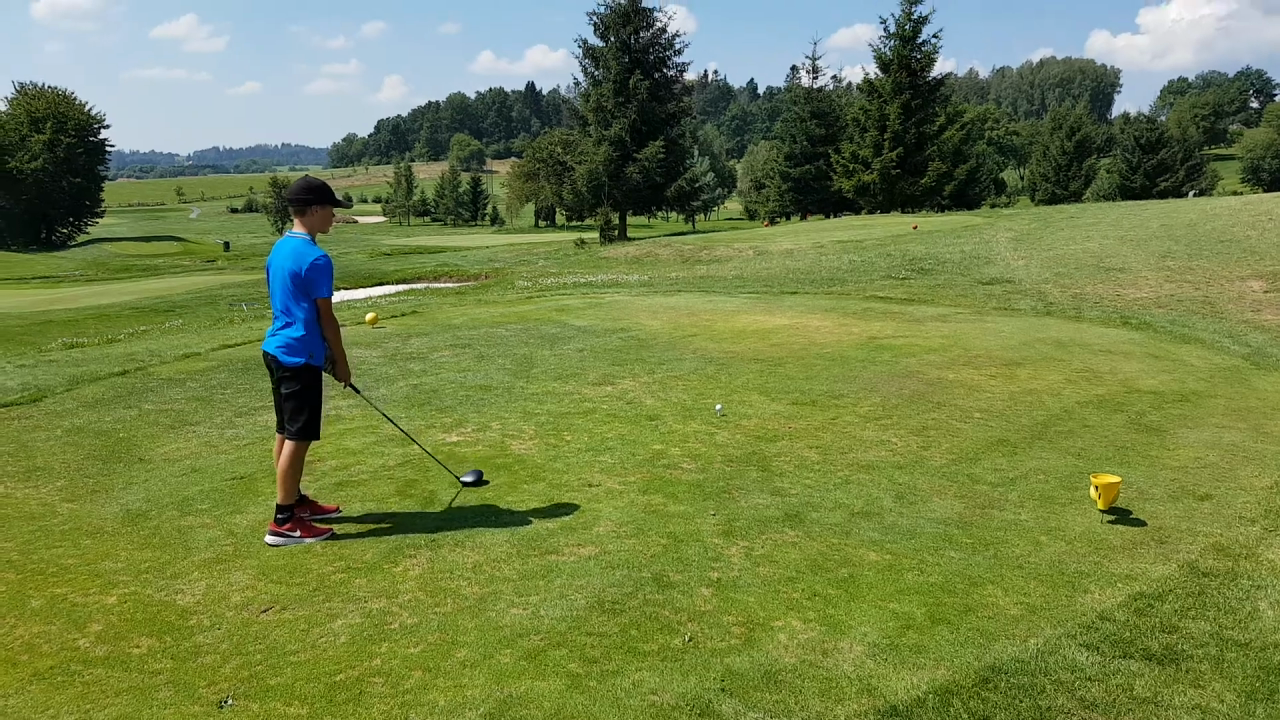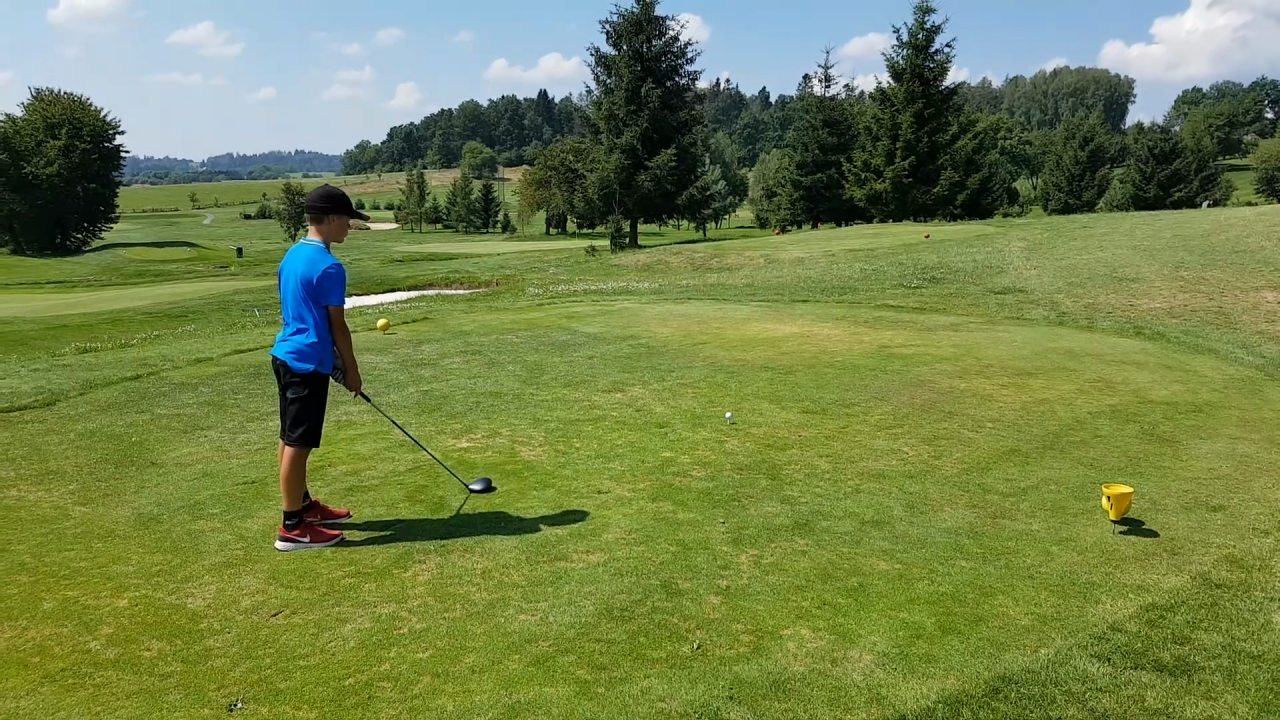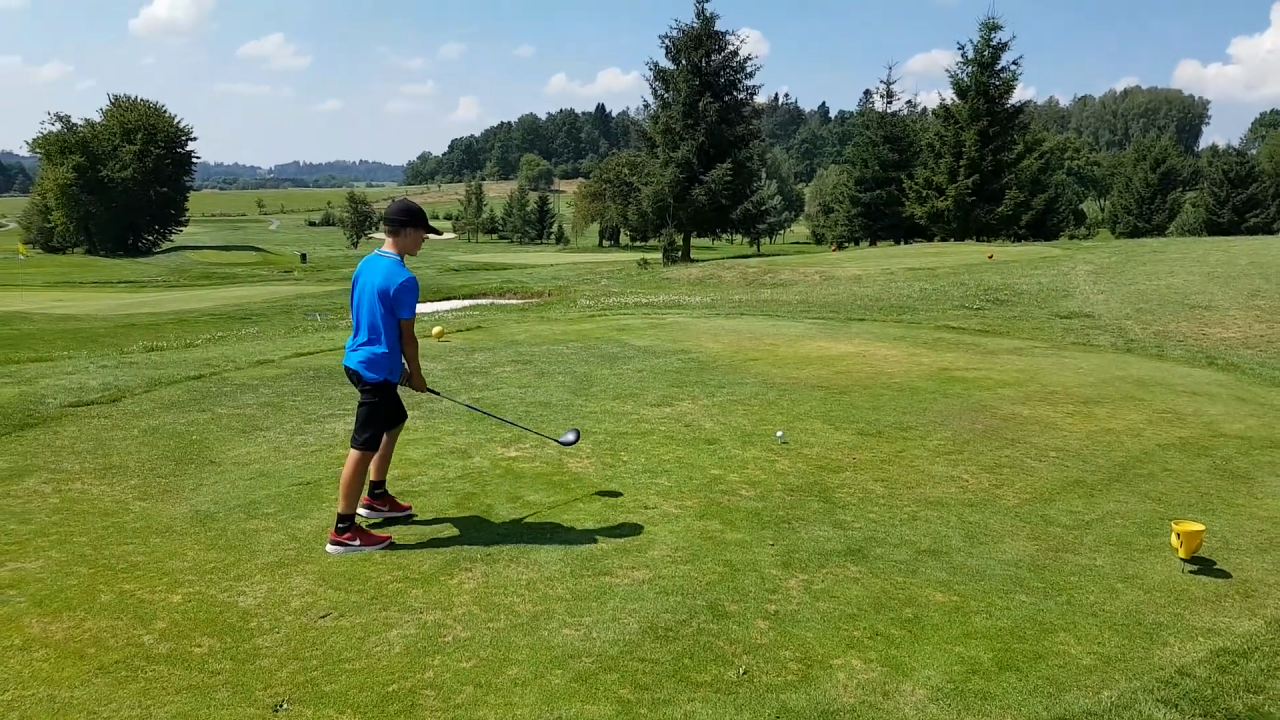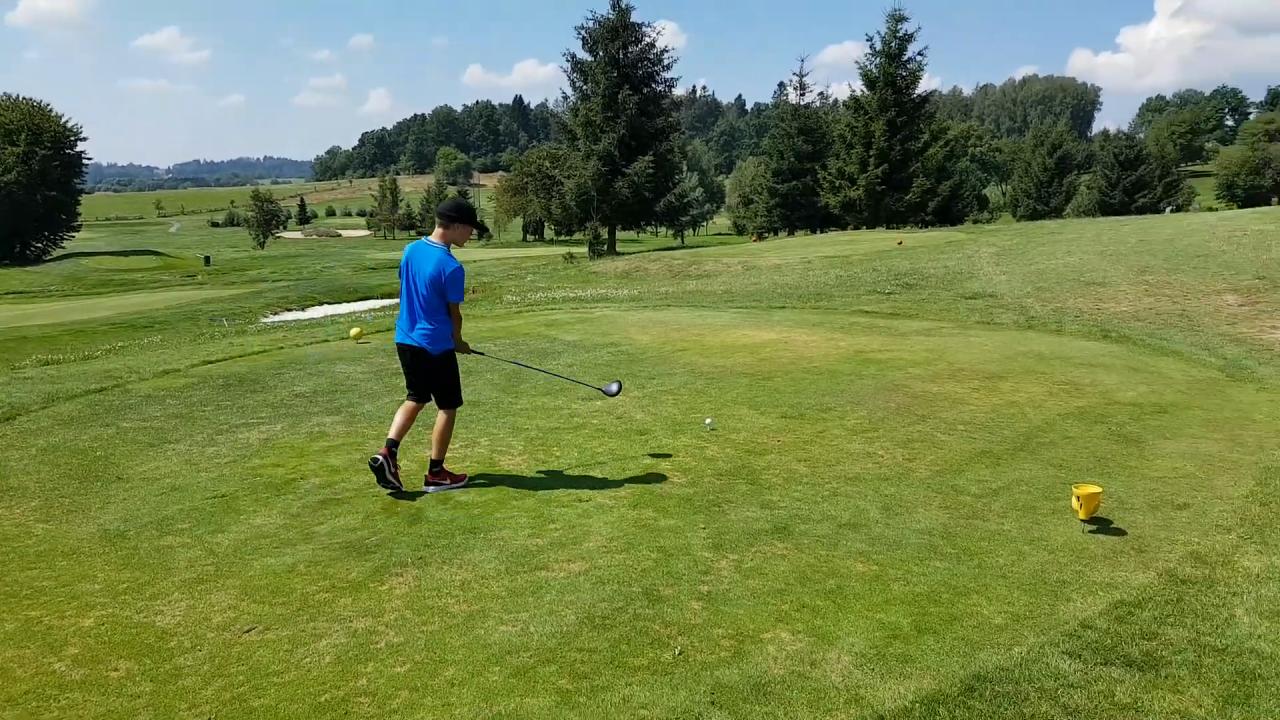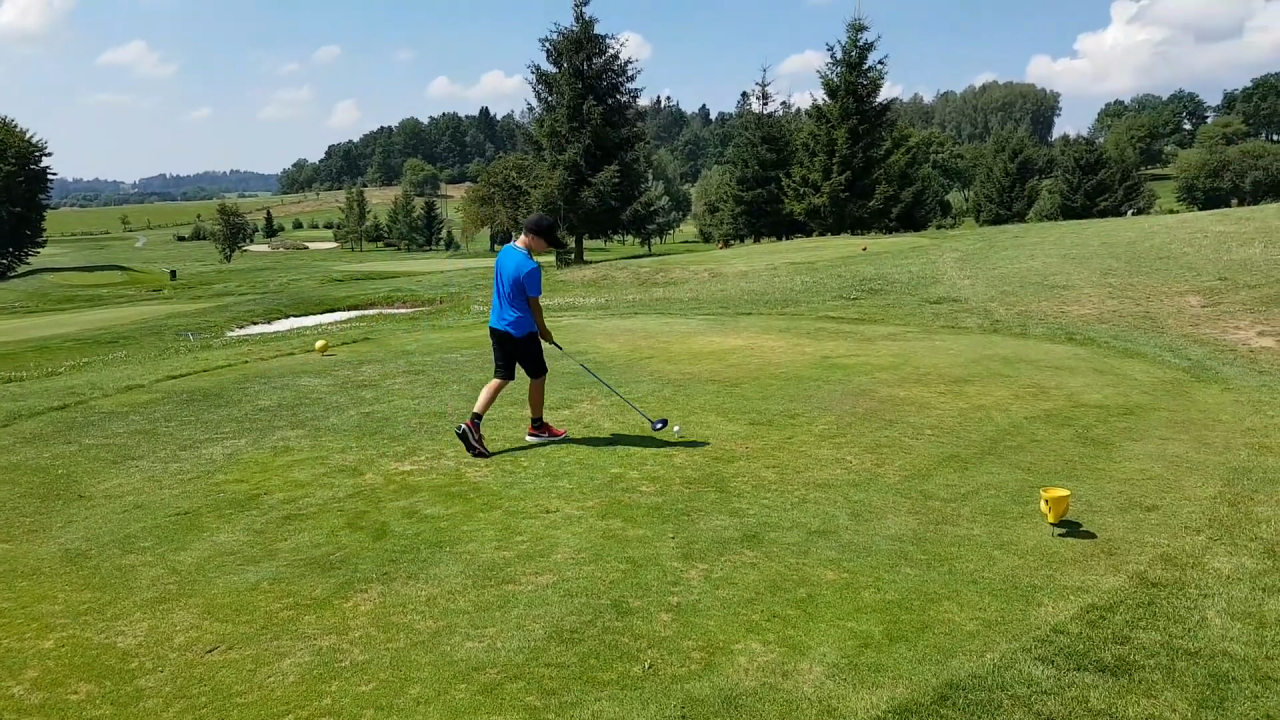
dt=1s
person 1, frame 1
left shoulder: (279, 249)
right shoulder: (315, 258)
right elbow: (325, 317)
left wrist: (323, 350)
right wrist: (340, 361)
left hip: (277, 349)
right hip: (299, 356)
left knee: (286, 432)
right knee: (298, 437)
left ankle: (295, 500)
right ankle: (283, 522)
person 1, frame 2
left shoulder: (292, 255)
right shoulder: (328, 266)
right elbow: (337, 325)
left wrist: (333, 358)
right wrist: (351, 369)
left hip: (286, 354)
right hip: (307, 362)
left knee: (290, 438)
right knee: (298, 444)
left ankle: (304, 505)
right ankle: (292, 527)
person 1, frame 3
left shoulder: (365, 264)
right shoulder: (403, 278)
right elbow: (406, 335)
left wrist: (399, 368)
right wrist: (416, 375)
left hip: (358, 361)
right hip: (377, 369)
left knee: (394, 421)
right knee: (363, 447)
left ankle: (376, 496)
right ankle: (343, 530)
person 1, frame 4
left shoulder: (410, 250)
right shoulder: (451, 267)
right elbow: (453, 314)
right wrist: (457, 342)
left hip: (405, 339)
right hip: (435, 345)
left knee: (416, 398)
right knee: (447, 407)
left ankle: (388, 453)
right ankle: (436, 473)
person 1, frame 5
left shoulder: (504, 253)
right shoulder: (530, 267)
right elbow: (534, 304)
right wrist: (543, 330)
left hip: (498, 326)
right hip: (521, 330)
left knee: (501, 378)
right knee: (538, 375)
left ankle: (472, 424)
right ankle: (537, 427)
